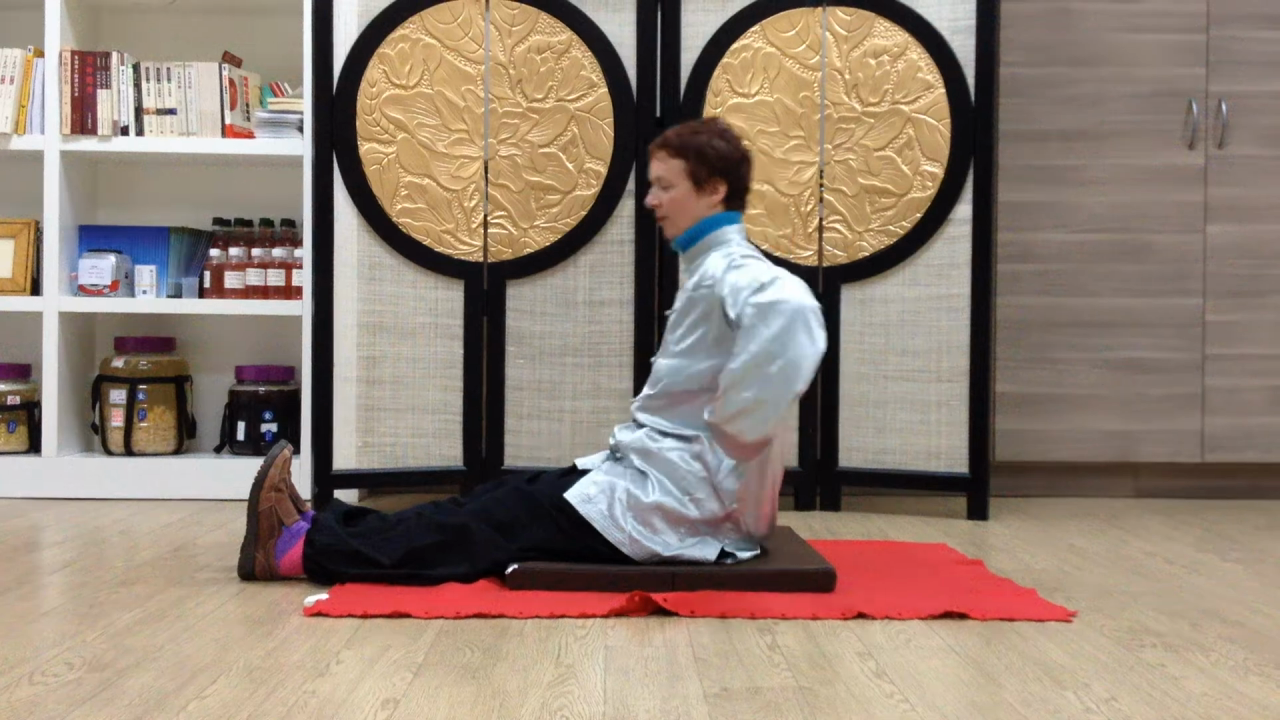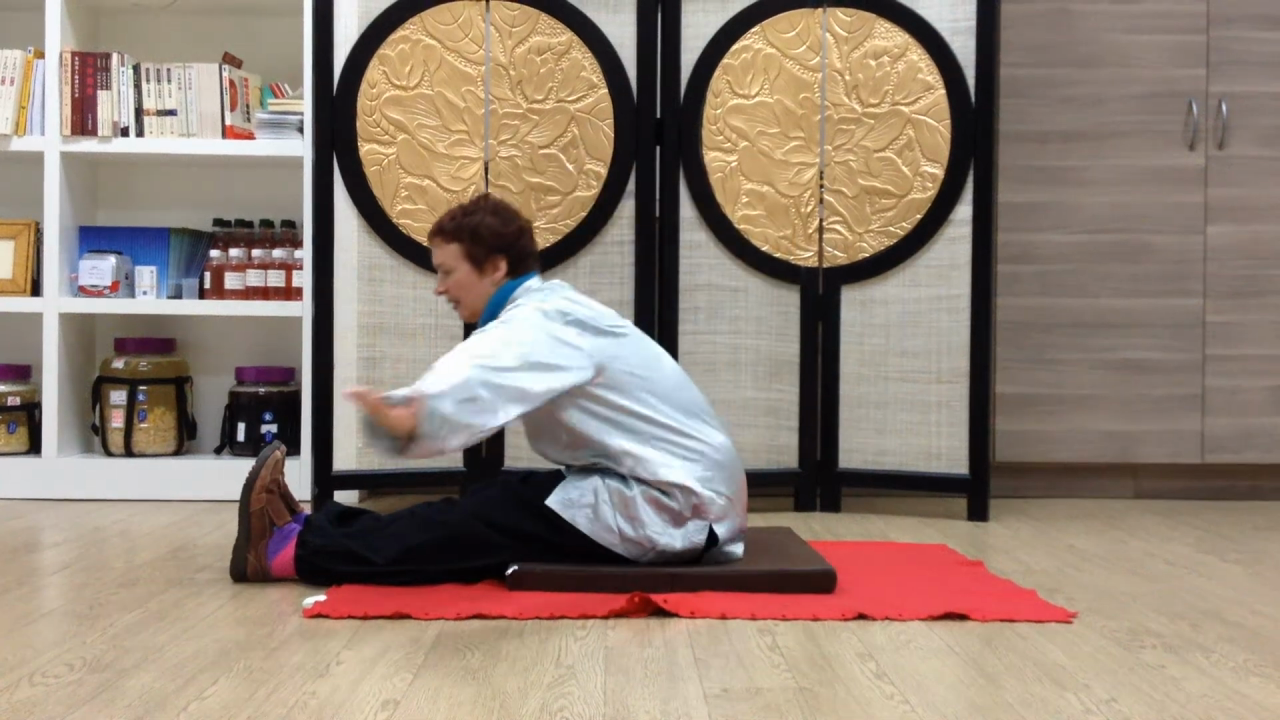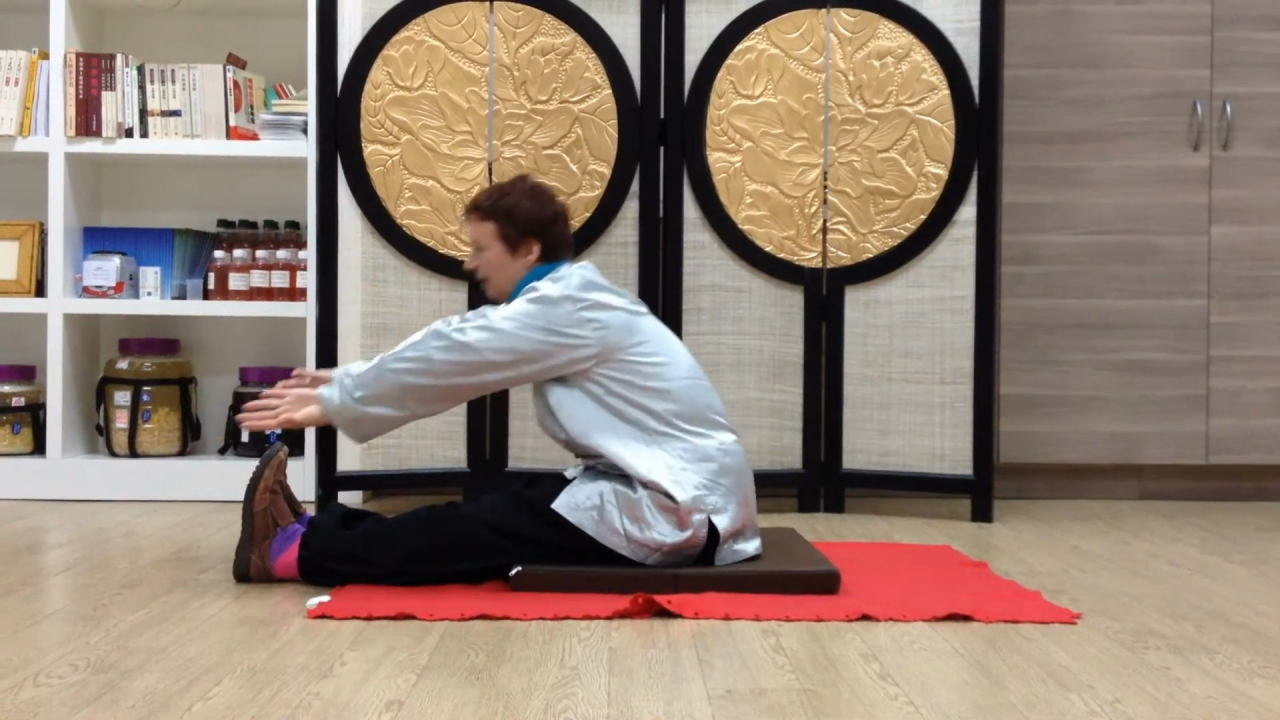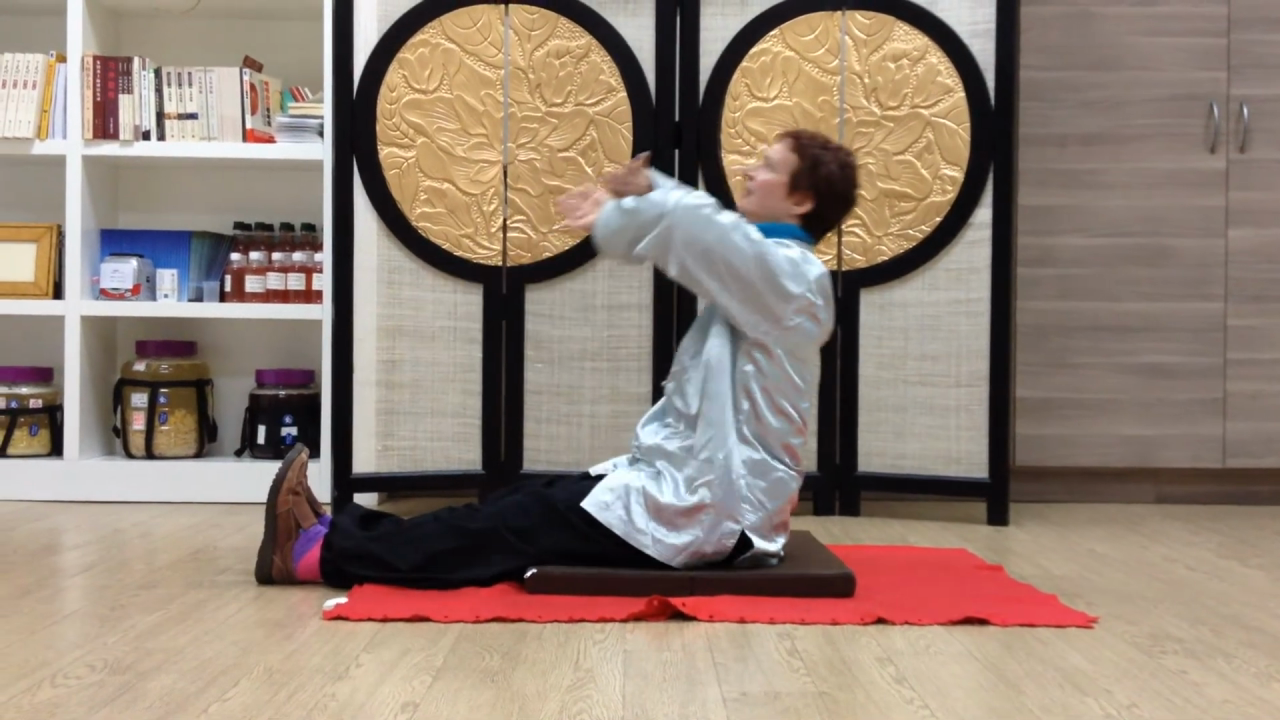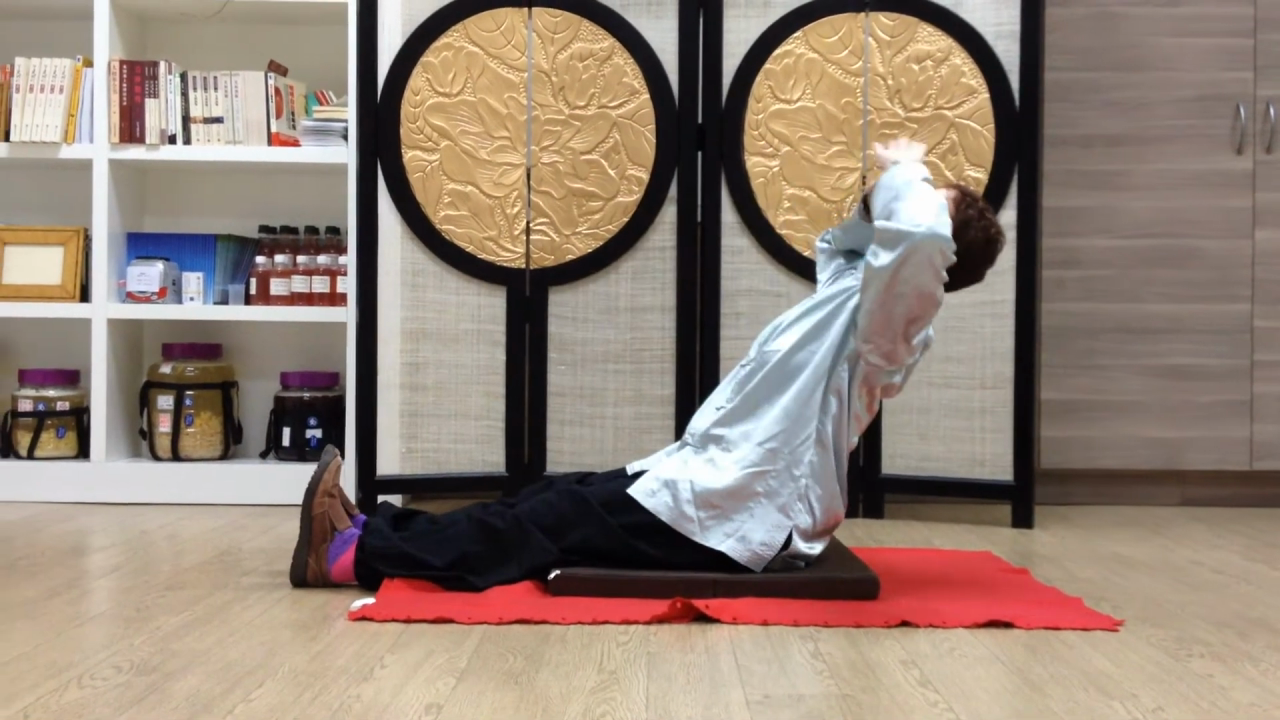
dt=1s
person 1, frame 1
left shoulder: (733, 270)
right shoulder: (716, 269)
left elbow: (792, 312)
left wrist: (737, 426)
left hip: (684, 502)
right hip: (669, 481)
left knee: (496, 524)
right knee: (503, 500)
left ankle: (302, 549)
right ankle: (319, 530)
person 1, frame 2
left shoulder: (539, 322)
right shoulder: (549, 306)
left elbow: (476, 379)
left wrist: (409, 417)
left hip: (670, 508)
right hip: (675, 494)
left knee: (481, 523)
right knee: (489, 502)
left ankle: (296, 549)
right ankle: (313, 530)
person 1, frame 3
left shoulder: (564, 308)
right shoulder: (565, 297)
left elbow: (450, 361)
right elbow: (455, 347)
left wrist: (333, 403)
right wrist: (341, 382)
left hip: (675, 509)
right hip: (672, 490)
left knee: (487, 530)
right knee: (493, 508)
left ankle: (295, 552)
right ankle: (312, 534)
person 1, frame 4
left shoulder: (787, 275)
right shoulder: (772, 269)
left elbow: (690, 224)
right elbow: (698, 229)
left wrist: (629, 196)
right wrist: (628, 198)
left hip: (708, 509)
right hip: (695, 487)
left knee: (513, 530)
right knee: (524, 507)
left ankle: (316, 552)
right ankle: (335, 535)
person 1, frame 5
left shoulder: (895, 313)
right shoulder: (856, 291)
left elbow: (921, 236)
right elbow: (839, 244)
left wrist: (903, 171)
right wrist: (883, 191)
left hip: (736, 514)
right hip: (722, 488)
left knee: (551, 526)
right knee: (552, 501)
left ankle: (353, 553)
right ankle: (371, 531)
